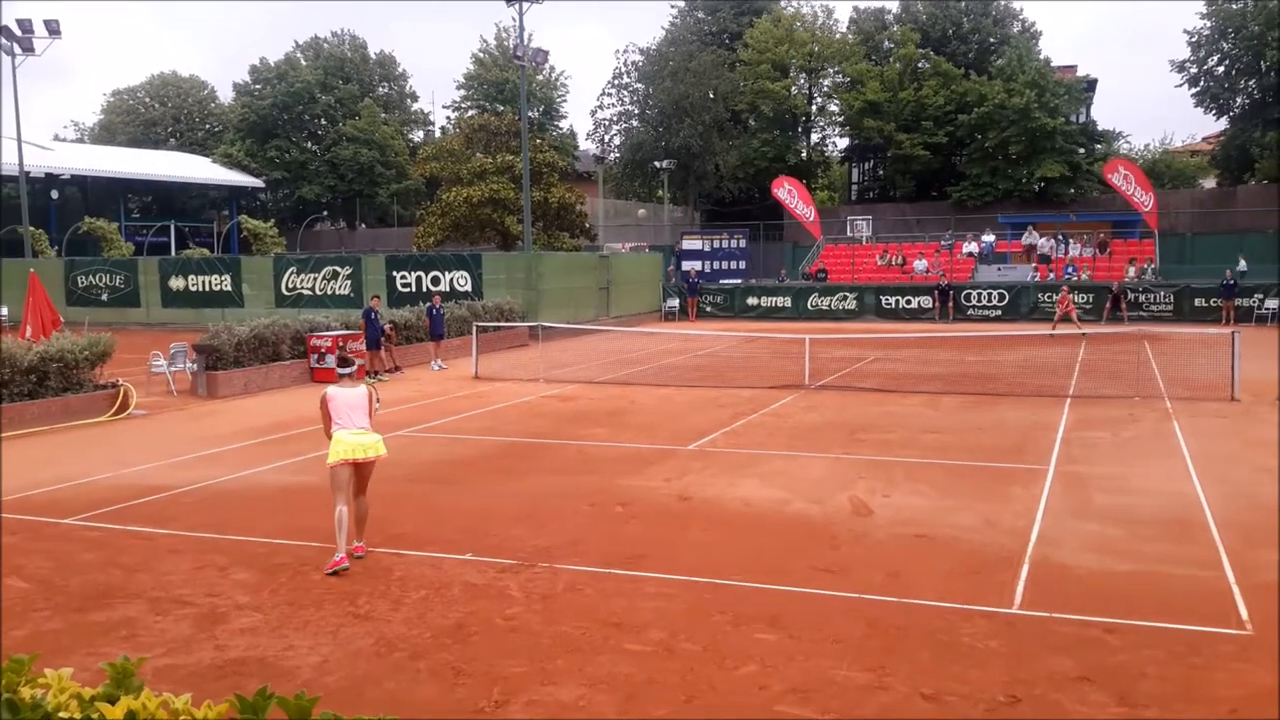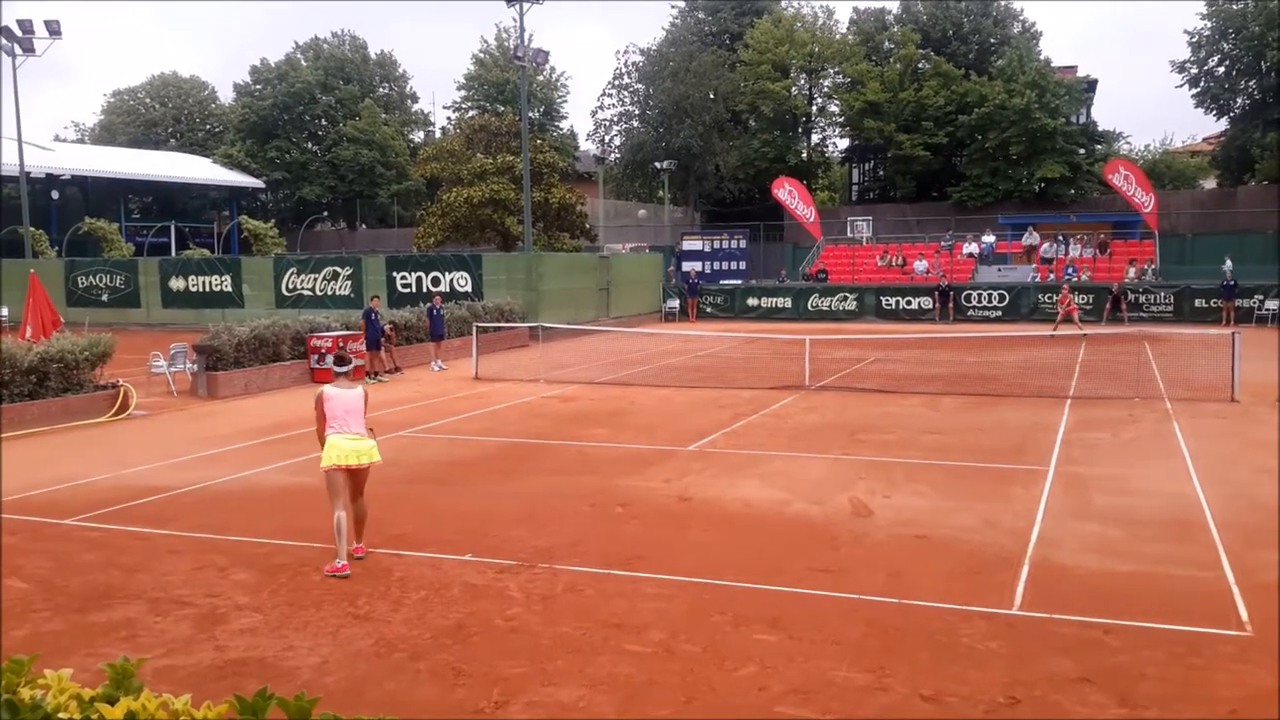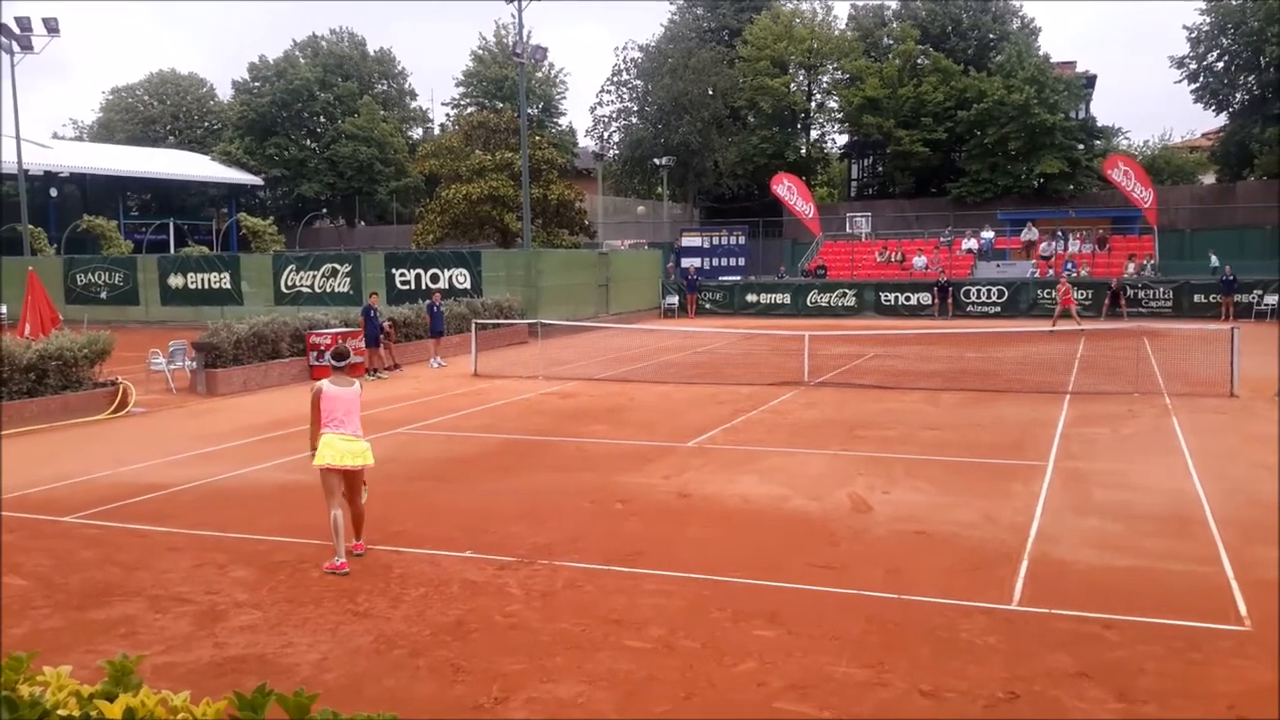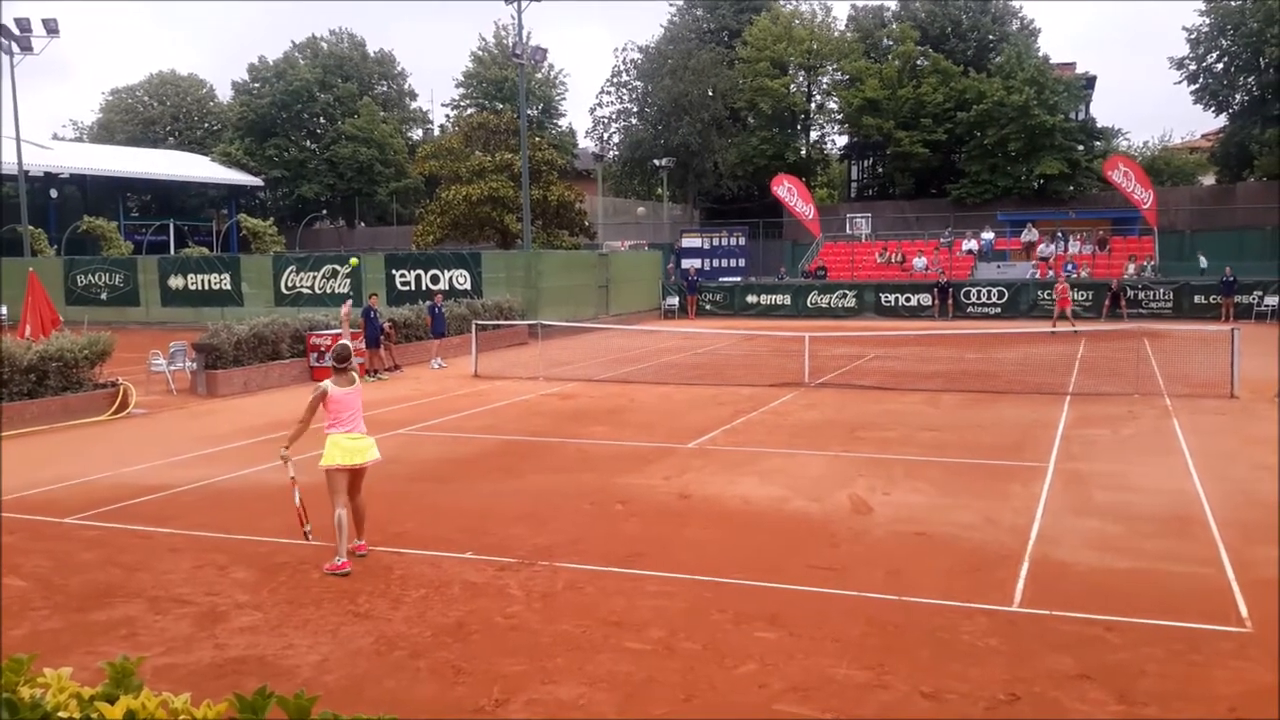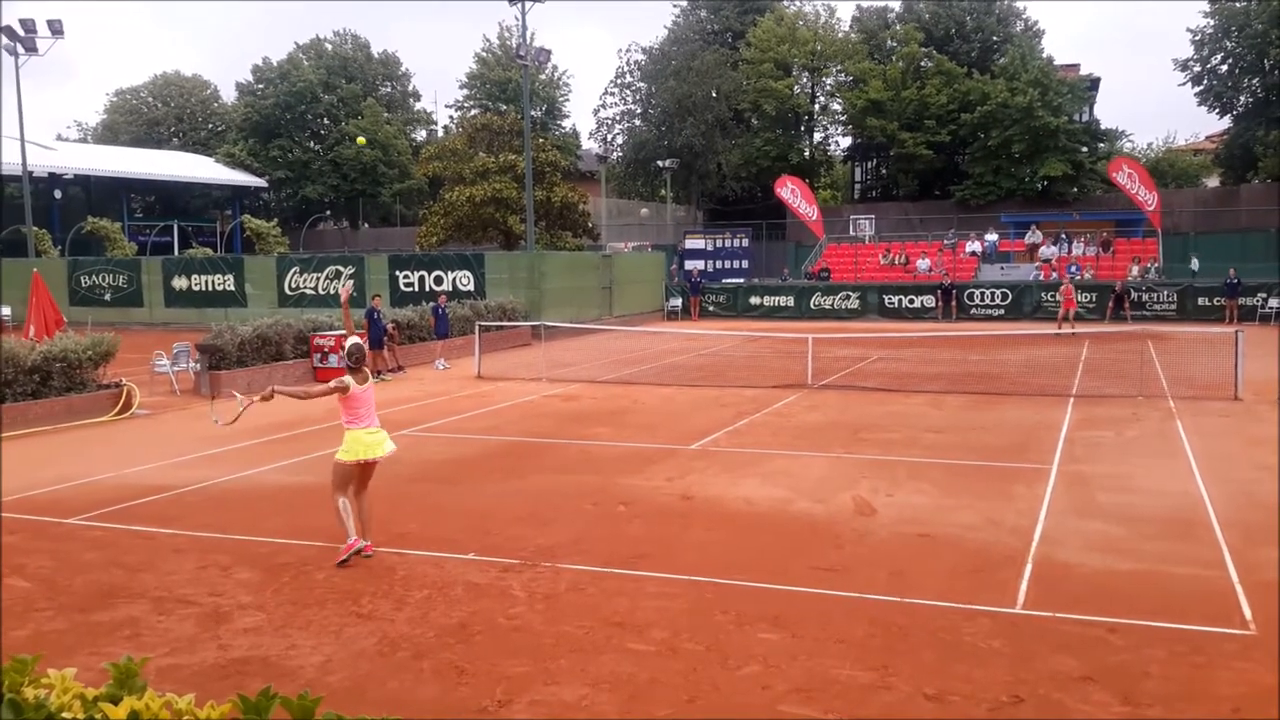
dt=0.3s
person 1, frame 1
left shoulder: (327, 393)
right shoulder: (366, 390)
left elbow: (327, 429)
left hip: (342, 443)
right hip: (368, 440)
left knee: (341, 501)
right knee: (360, 495)
left ankle: (341, 555)
right ankle: (359, 544)
person 1, frame 2
left shoulder: (323, 392)
right shoulder: (362, 391)
left elbow: (320, 429)
left wrist: (327, 449)
left hip: (337, 446)
right hip: (362, 445)
left knee: (339, 506)
right knee: (357, 498)
left ankle: (341, 562)
right ankle: (359, 545)
person 1, frame 3
left shoulder: (320, 388)
right shoulder: (357, 386)
left elbow: (315, 424)
left wrist: (314, 449)
left hip: (331, 447)
right hip: (356, 446)
left knee: (335, 504)
right knee: (355, 499)
left ankle: (340, 560)
right ankle: (359, 543)
person 1, frame 4
left shoulder: (324, 389)
right shoulder: (355, 379)
left elbow: (304, 421)
right elbow: (348, 344)
left wrist: (287, 446)
right wrist: (345, 318)
left hip: (338, 446)
right hip: (360, 443)
left knee: (339, 503)
right knee: (355, 496)
left ankle: (341, 559)
right ankle: (361, 543)
person 1, frame 5
left shoulder: (343, 384)
right shoulder: (367, 374)
left elbow: (306, 393)
right elbow: (353, 336)
left wrist: (275, 390)
right wrist: (345, 305)
left hip: (356, 442)
right hip: (375, 440)
left knee: (340, 494)
right knee: (360, 492)
left ankle: (353, 539)
right ankle: (366, 543)
